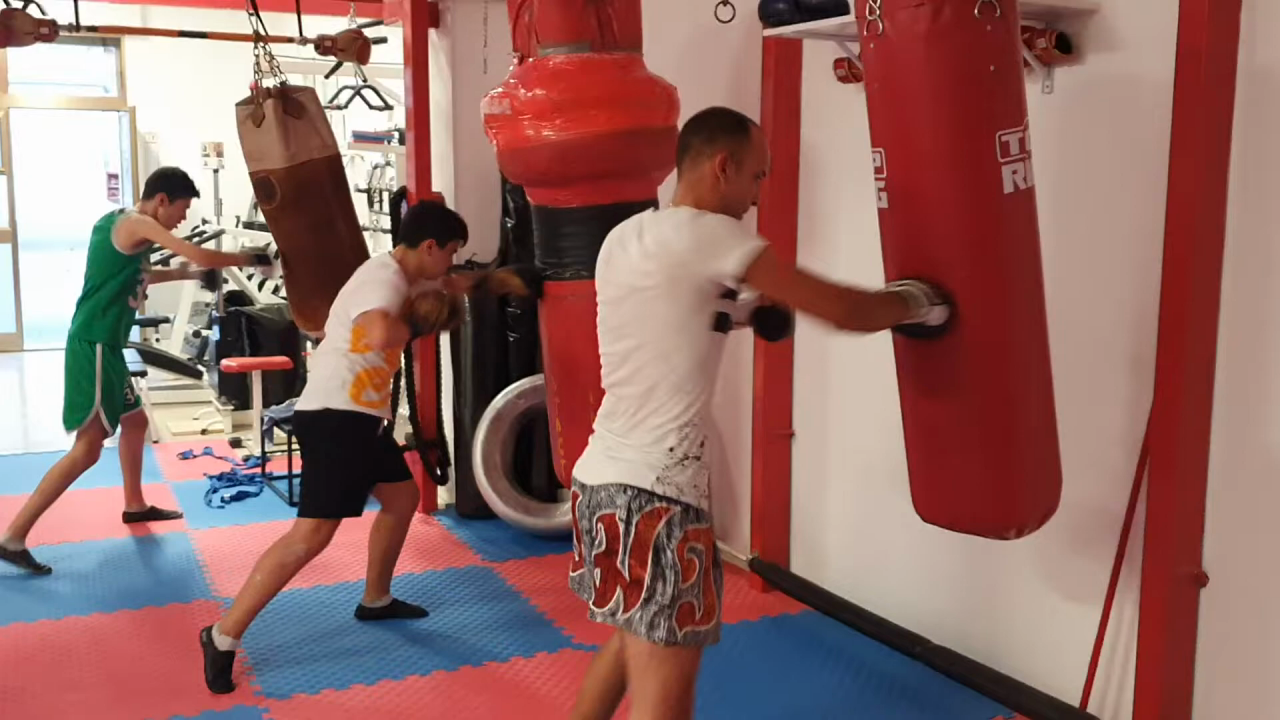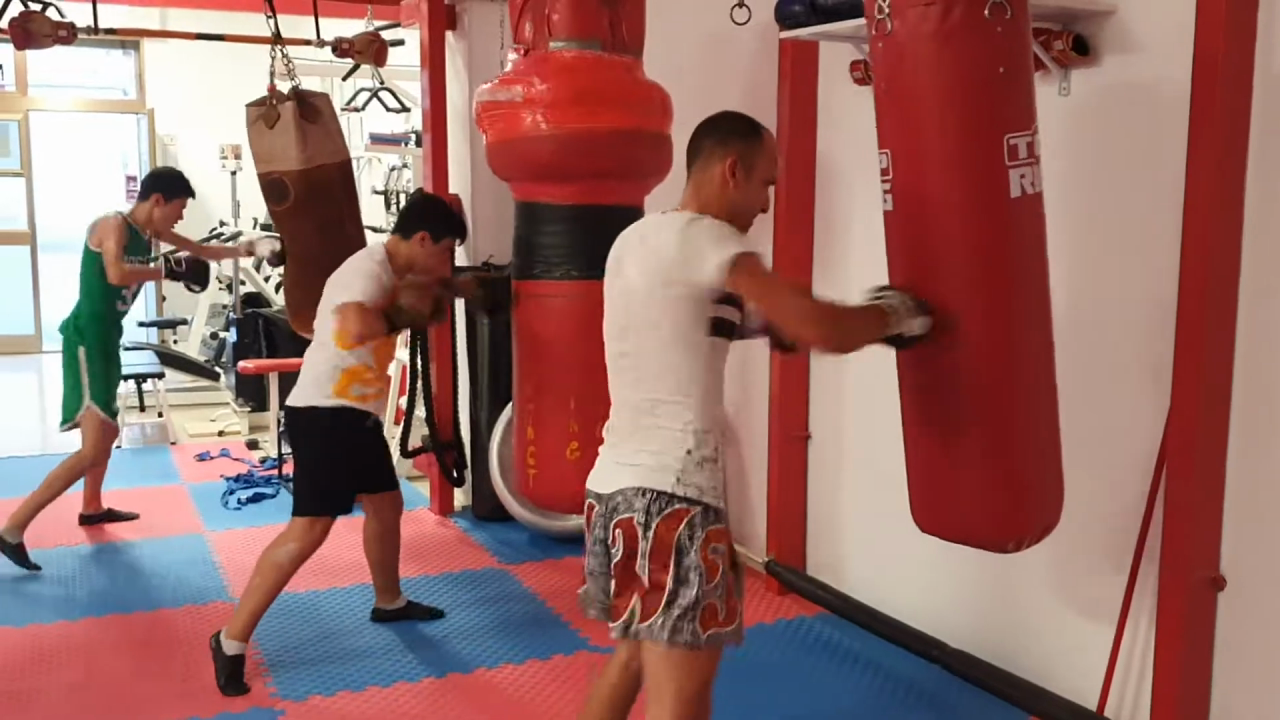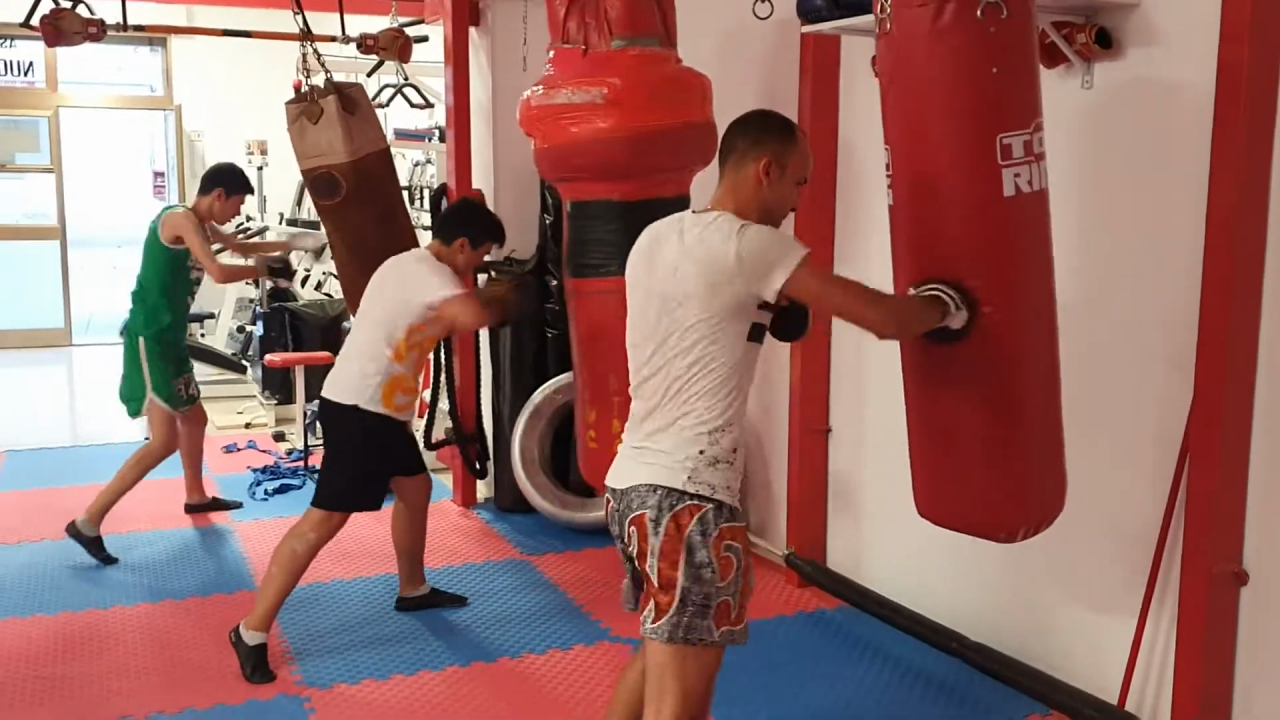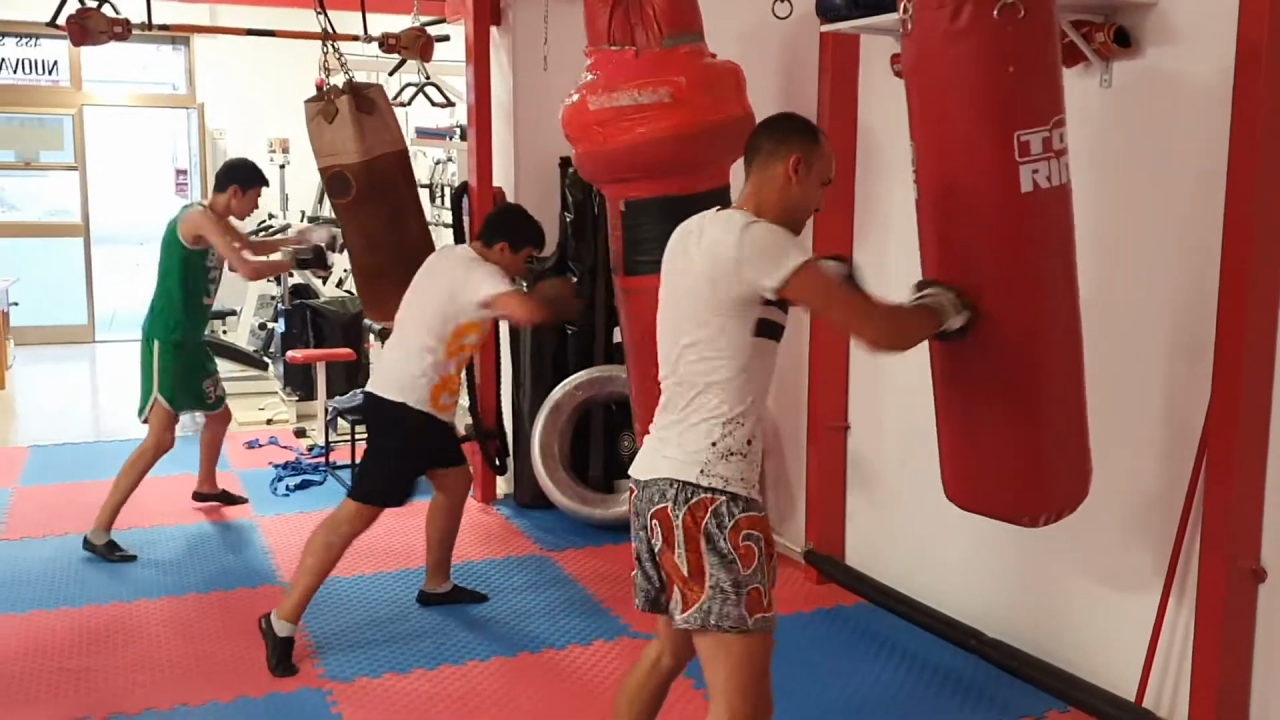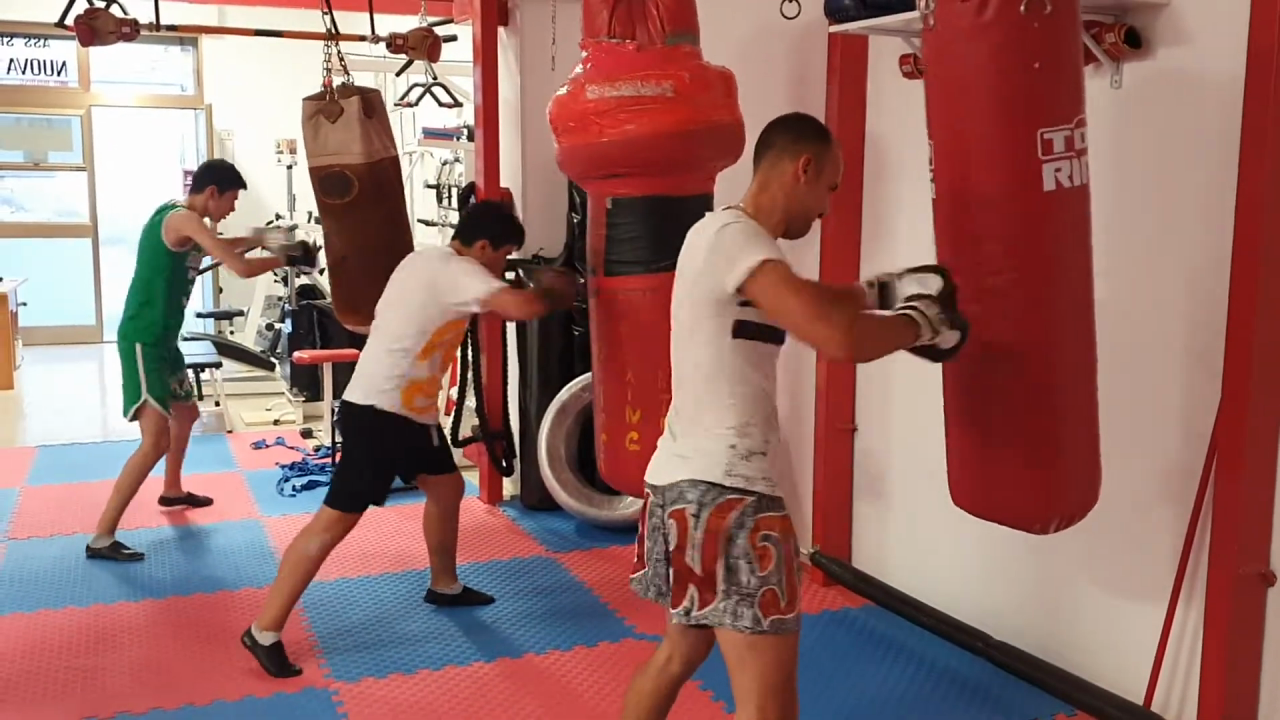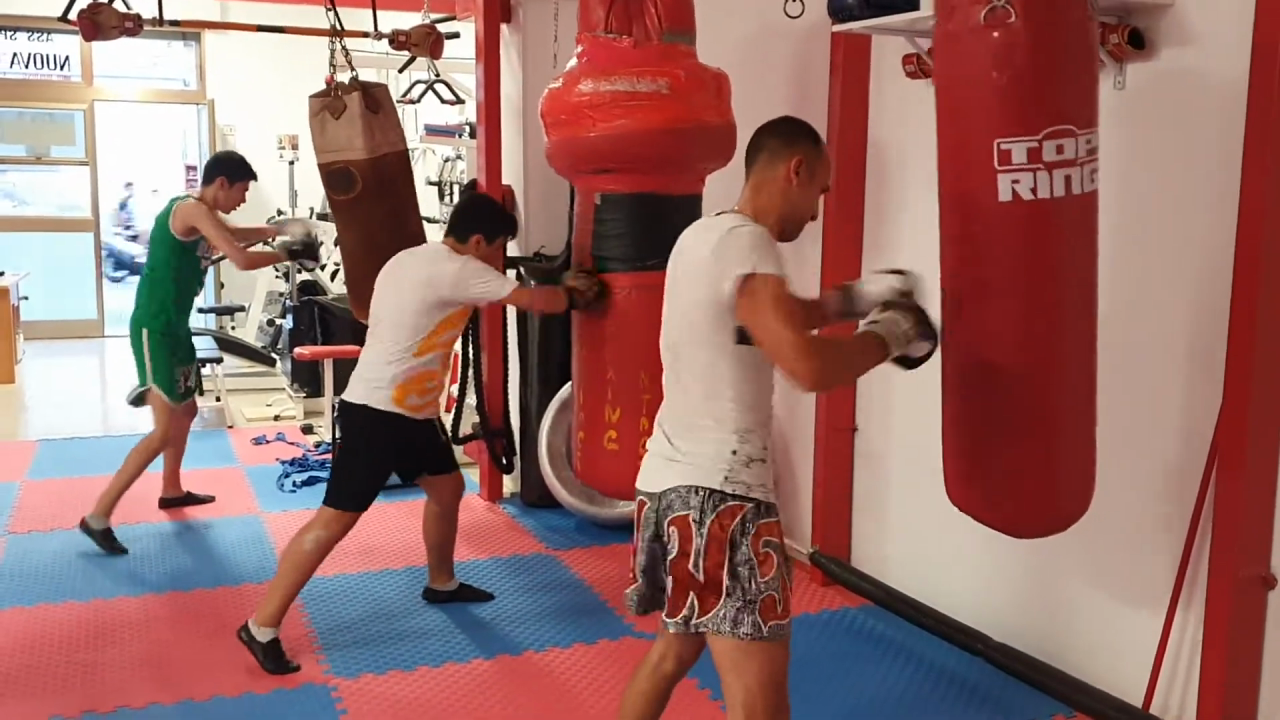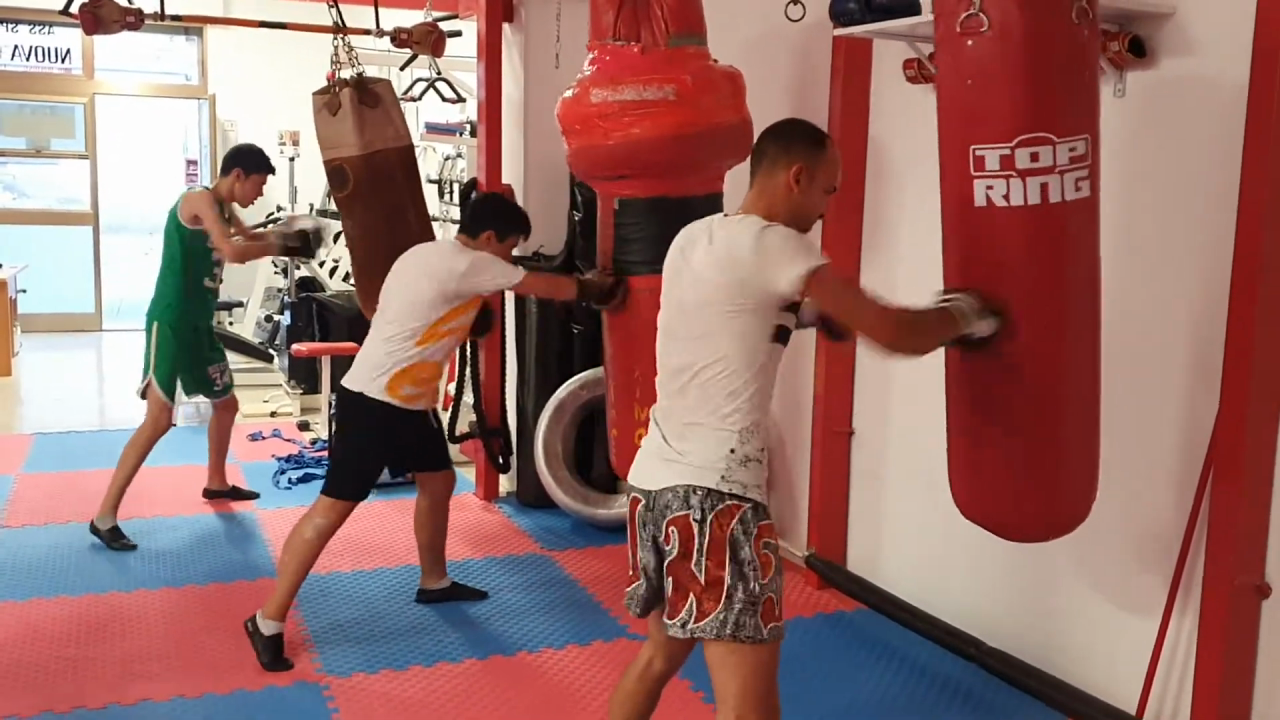
dt=0.7s
person 1, frame 1
left shoulder: (622, 238)
right shoulder: (706, 235)
right elbow: (841, 309)
right wrist: (917, 301)
left hip: (602, 477)
right hip: (655, 493)
left knee: (631, 646)
person 1, frame 2
left shoulder: (633, 240)
right shoulder: (703, 239)
right elbow: (820, 331)
right wrist: (897, 313)
left hip: (616, 485)
right hip: (670, 495)
left knee: (637, 652)
person 1, frame 3
left shoulder: (653, 238)
right shoulder: (747, 242)
right elbow: (882, 317)
left wrist: (782, 304)
right wrist: (943, 304)
left hip: (638, 479)
right hip: (687, 492)
left knee: (661, 656)
person 1, frame 4
left shoulder: (691, 232)
right shoulder: (755, 242)
right elbow: (881, 332)
left wrist: (823, 282)
right wrist: (942, 306)
left hip: (660, 475)
right hip: (707, 488)
left knee: (671, 645)
person 1, frame 5
left shoulder: (710, 232)
right shoulder: (737, 239)
left elbow: (802, 307)
right elbow: (840, 339)
left wrist: (895, 287)
right wrist: (924, 319)
left hip: (674, 477)
right hip: (724, 490)
left knee: (680, 650)
person 1, frame 6
left shoulder: (701, 237)
right shoulder: (745, 244)
right elbow: (812, 367)
left wrist: (847, 301)
right wrist: (895, 333)
left hip: (667, 480)
right hip: (718, 494)
left knee: (675, 649)
person 1, frame 7
left shoulder: (692, 238)
right shoulder: (773, 245)
right elbow: (890, 332)
left wrist: (812, 309)
right wrist: (962, 314)
left hip: (661, 481)
right hip: (718, 494)
left knee: (663, 649)
person 2, frame 1
left shoulder: (387, 271)
right shoulder: (387, 274)
right elbow: (380, 334)
left hip: (359, 415)
right hip: (335, 417)
left knee: (402, 497)
right knee: (313, 533)
left ankle: (375, 599)
right ankle: (222, 637)
person 2, frame 2
left shoulder: (394, 270)
right shoulder: (372, 268)
right elbow: (355, 326)
right wrist: (402, 315)
left hip: (357, 412)
right hip: (326, 412)
left knee: (386, 505)
right knee: (308, 531)
left ankle: (389, 601)
right ankle: (231, 642)
person 2, frame 3
left shoulder: (406, 265)
right shoulder: (429, 271)
right elbow: (477, 316)
right wrist: (501, 306)
left hip: (382, 409)
right hip: (360, 409)
left knee: (415, 488)
right knee: (326, 520)
left ankle: (413, 588)
right ankle: (251, 632)
person 2, frame 4
left shoulder: (452, 258)
right shoulder: (480, 274)
right elbow: (528, 313)
left wrist: (552, 289)
right wrist: (562, 302)
left hip: (420, 405)
right hip: (404, 407)
left knee: (457, 482)
right knee: (358, 512)
left ankle: (437, 584)
right ankle: (282, 622)
person 2, frame 5
left shoulder: (427, 260)
right shoulder: (458, 271)
right elbow: (522, 307)
right wrist: (553, 291)
left hip: (409, 409)
right hip: (376, 411)
left knee: (446, 489)
right knee: (335, 521)
left ankle: (444, 586)
right ankle: (264, 631)
person 2, frame 6
left shoulder: (410, 259)
right shoulder: (458, 271)
right elbow: (534, 300)
right wrist: (579, 293)
left hip: (411, 409)
right hip: (375, 413)
left knee: (449, 487)
right knee: (335, 520)
left ankle: (442, 582)
right ankle: (262, 627)
person 2, frame 7
left shoulder: (425, 253)
right shoulder: (471, 263)
right elbow: (546, 287)
right wrist: (596, 287)
left hip: (410, 399)
right hip: (374, 402)
left knee: (436, 485)
right knee: (333, 509)
left ankle: (434, 582)
right ankle: (268, 621)
person 3, frame 1
left shoulder: (117, 222)
right shoulder: (137, 225)
right elbow: (198, 255)
left wrist: (184, 273)
right wrist: (252, 258)
left hip: (103, 345)
right hip: (96, 345)
left knee: (134, 423)
right knee: (87, 450)
left ankle: (135, 504)
person 3, frame 2
left shoulder: (147, 232)
right shoulder: (113, 224)
left elbow: (199, 251)
right elbow: (117, 275)
left wrist: (247, 248)
right wrist: (168, 270)
left hip: (104, 343)
right hip: (85, 344)
left knee: (107, 432)
right knee: (92, 450)
left ankle: (92, 508)
person 3, frame 3
left shoulder: (193, 222)
right shoulder: (182, 219)
left elbow: (240, 246)
right elbow: (220, 273)
left wrist: (284, 244)
right wrist: (267, 268)
left hip: (169, 337)
right hip: (149, 338)
left knee: (193, 418)
right knee: (163, 439)
left ankle: (196, 496)
right ankle: (87, 523)
person 3, frame 4
left shoulder: (217, 222)
right shoulder: (200, 219)
left elbow: (253, 248)
right elbow: (248, 270)
left wrist: (296, 240)
left hip: (190, 338)
right hip: (167, 339)
left knee: (219, 414)
right knee: (159, 439)
left ankle: (207, 486)
right ankle: (98, 532)
person 3, frame 5
left shoulder: (181, 215)
right shoulder: (183, 219)
left elbow: (221, 247)
right elbow: (239, 268)
left wrist: (254, 238)
right wrist: (287, 258)
left hip: (161, 335)
right hip: (144, 338)
left knee: (183, 411)
right knee: (155, 437)
left ankle: (173, 490)
right ankle: (102, 537)
person 3, frame 6
left shoulder: (200, 212)
right shoulder: (192, 210)
left elbow: (240, 237)
right elbow: (241, 260)
left wrist: (282, 229)
right wrist: (288, 252)
left hip: (174, 327)
right hip: (155, 329)
left knee: (184, 410)
right knee: (164, 429)
left ankle: (172, 489)
right ankle: (98, 516)
person 3, frame 7
left shoulder: (225, 208)
right shoulder: (200, 198)
right elbow: (232, 251)
left wrist: (292, 240)
right wrist: (278, 243)
left hip: (199, 324)
right hip: (171, 321)
left knee: (226, 403)
right knee: (159, 419)
left ankle: (217, 482)
right ankle: (105, 517)
